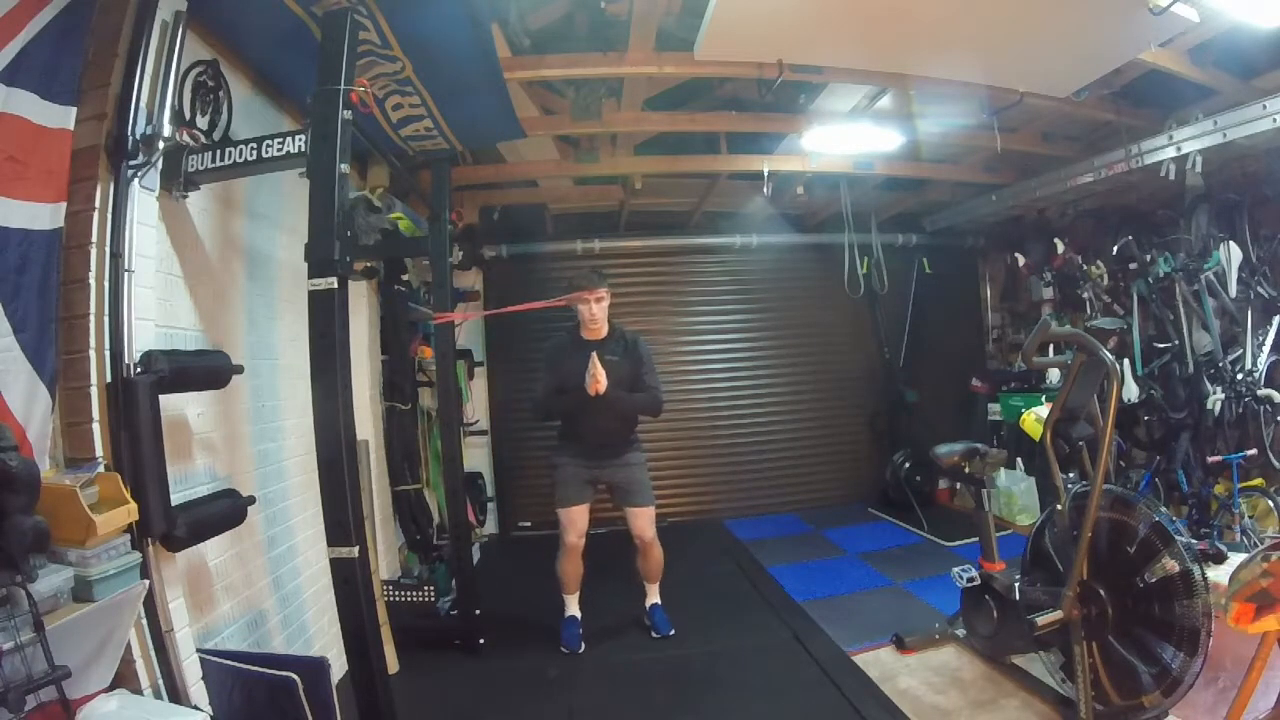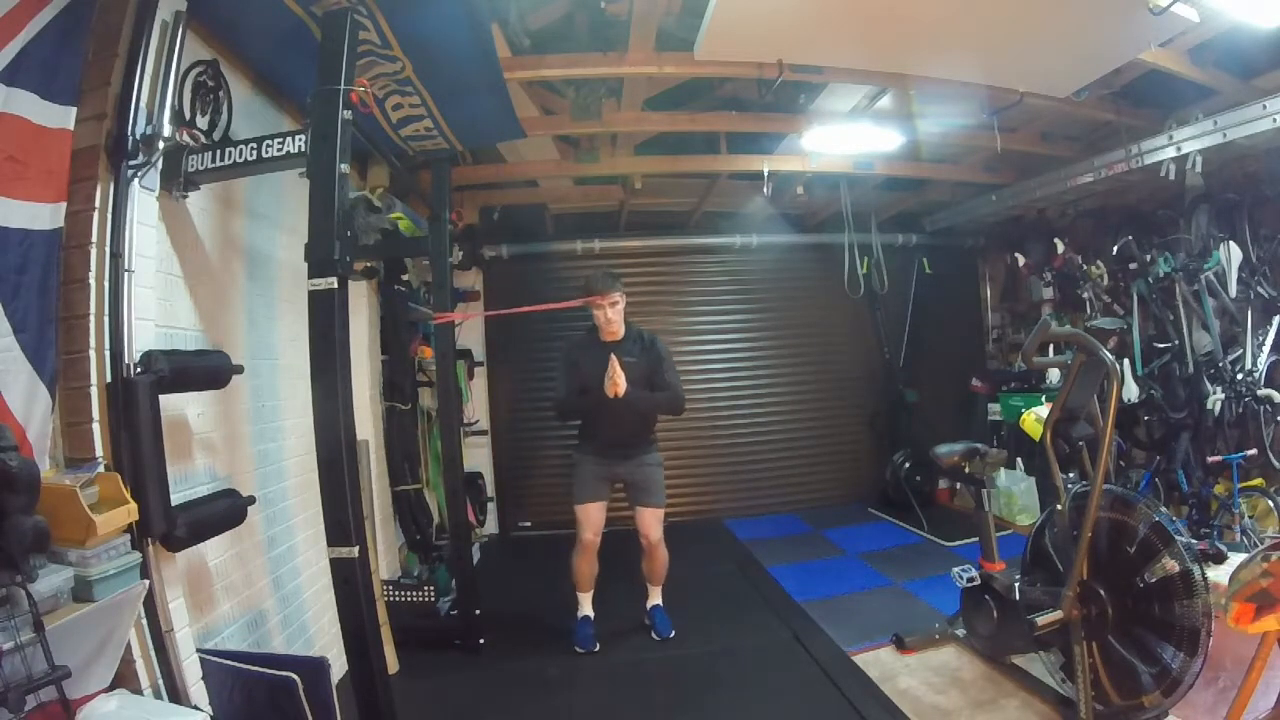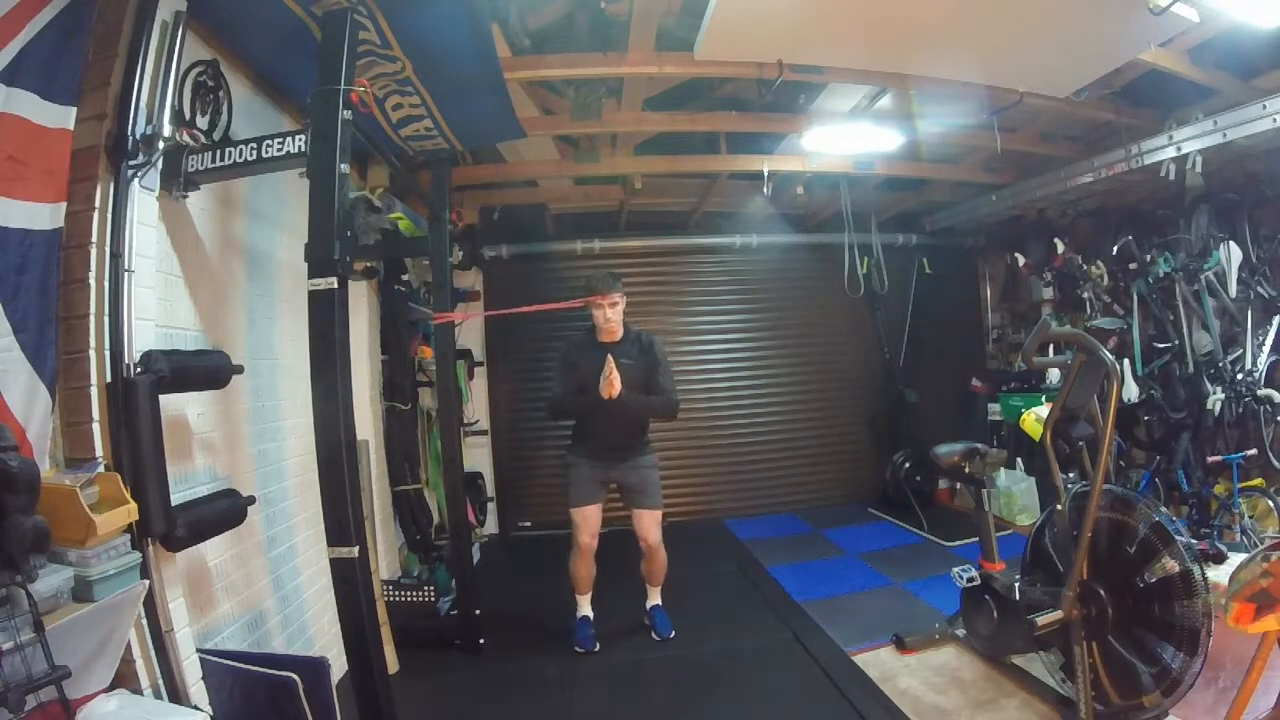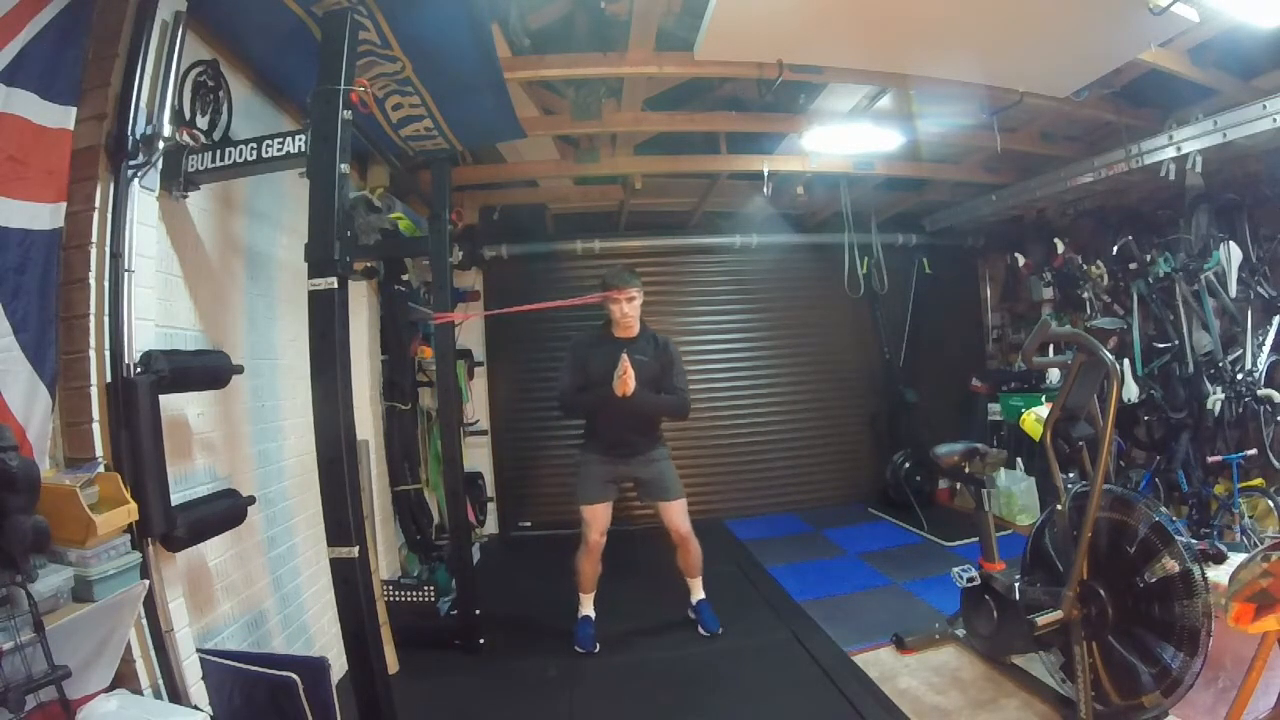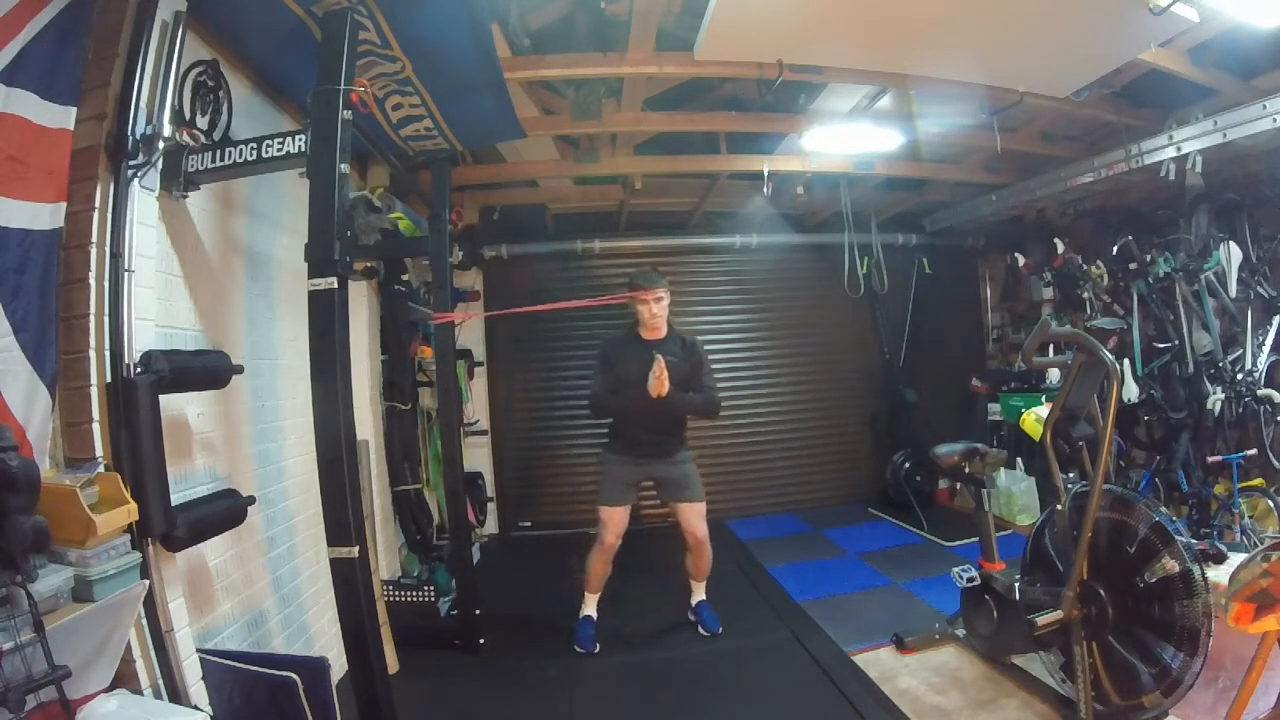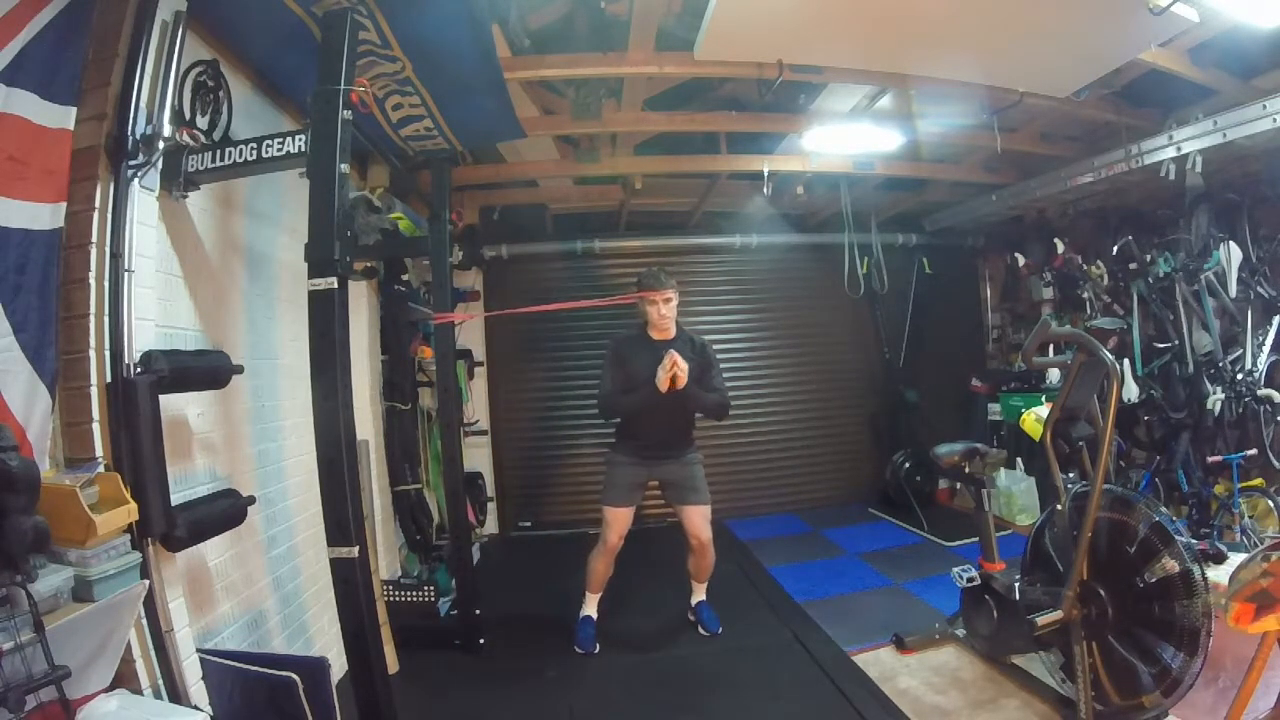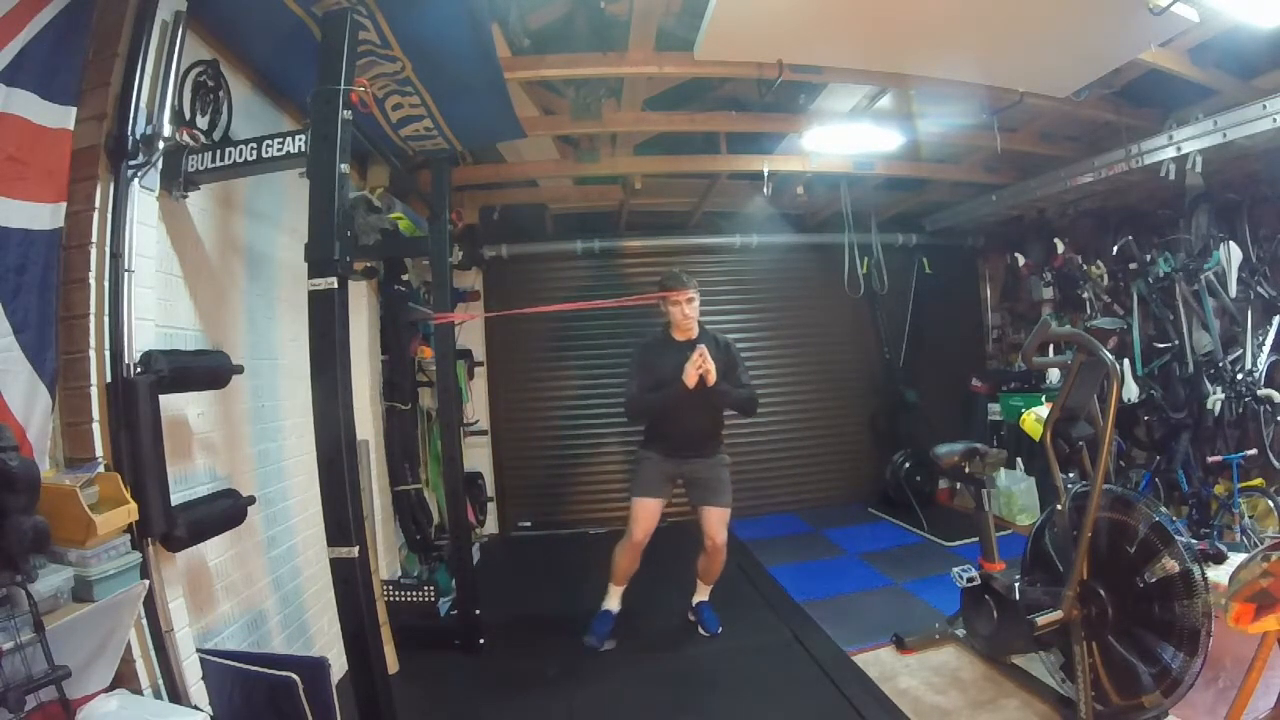
dt=0.4s
person 1, frame 1
left shoulder: (632, 346)
right shoulder: (559, 350)
left elbow: (654, 403)
right elbow: (545, 407)
left wrist: (608, 391)
right wrist: (583, 393)
left hip: (624, 456)
right hip: (574, 459)
left knee: (646, 537)
right knee: (572, 542)
left ankle: (653, 604)
right ankle: (572, 614)
person 1, frame 2
left shoulder: (650, 346)
right shoulder: (578, 351)
left elbow: (675, 401)
right elbow: (564, 409)
left wrist: (627, 393)
right wrist: (603, 394)
left hip: (641, 455)
right hip: (592, 457)
left knee: (653, 538)
right knee: (588, 539)
left ankle: (654, 605)
right ankle: (585, 614)
person 1, frame 3
left shoulder: (647, 347)
right shoulder: (575, 351)
left elbow: (669, 406)
right elbow: (557, 408)
left wrist: (622, 395)
right wrist: (597, 395)
left hip: (636, 458)
right hip: (587, 459)
left knee: (651, 541)
right knee: (584, 543)
left ankle: (654, 605)
right ankle: (584, 614)
person 1, frame 4
left shoulder: (661, 347)
right shoulder: (585, 346)
left elbow: (681, 406)
right elbow: (567, 403)
left wrist: (635, 393)
right wrist: (610, 392)
left hip: (650, 453)
right hip: (599, 456)
left knee: (682, 532)
right knee: (593, 540)
left ankle: (698, 601)
right ankle: (586, 613)
person 1, frame 5
left shoulder: (688, 348)
right shoulder: (614, 349)
left elbow: (711, 405)
right elbow: (598, 406)
left wrist: (669, 393)
right wrist: (644, 393)
left hip: (673, 455)
right hip: (623, 456)
left knee: (698, 536)
right knee: (608, 540)
left ankle: (699, 601)
right ankle: (588, 613)
person 1, frame 6
left shoulder: (698, 349)
right shoulder: (623, 348)
left elbow: (721, 407)
right elbow: (607, 407)
left wrist: (687, 387)
right wrist: (654, 388)
left hip: (681, 457)
right hip: (629, 457)
left knee: (702, 539)
right knee: (610, 540)
left ankle: (698, 602)
right ankle: (588, 614)
person 1, frame 7
left shoulder: (722, 347)
right shoulder: (649, 352)
left elbow: (750, 404)
right elbow: (634, 410)
left wrist: (714, 383)
right wrist: (682, 385)
left hip: (708, 457)
right hip: (658, 455)
left knee: (716, 541)
right knee: (637, 536)
left ankle: (700, 603)
right ankle: (610, 607)
